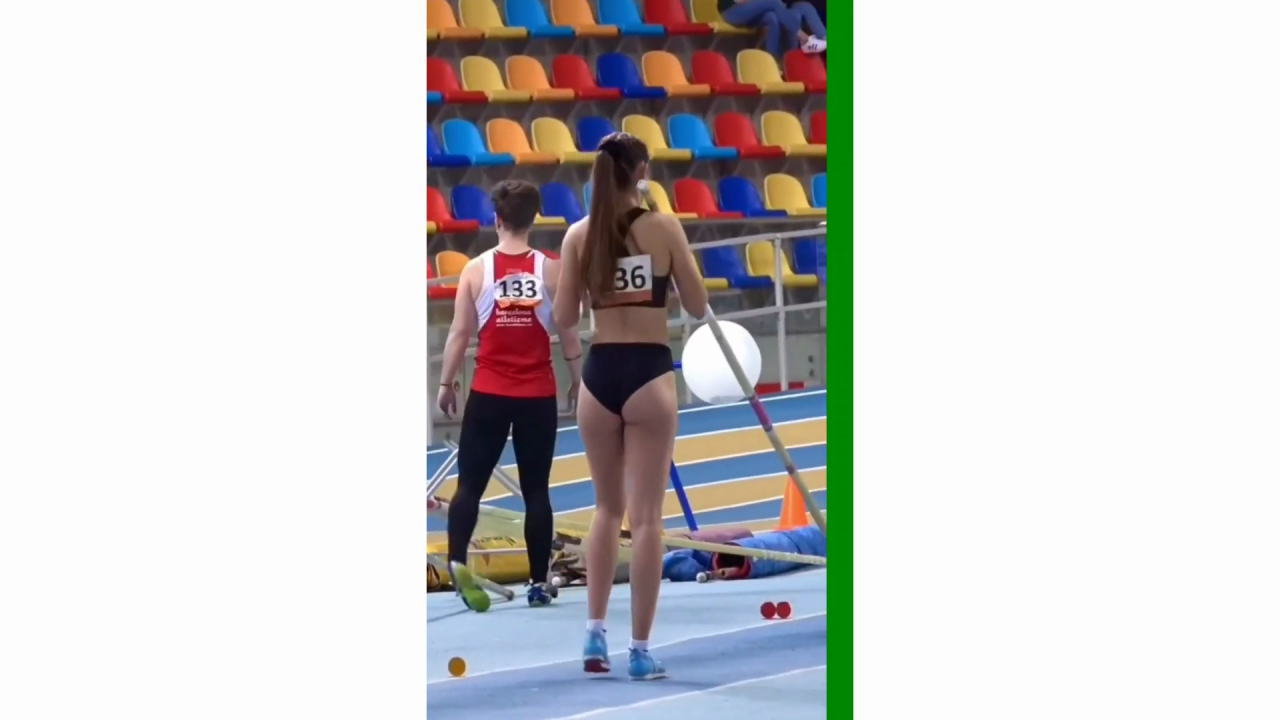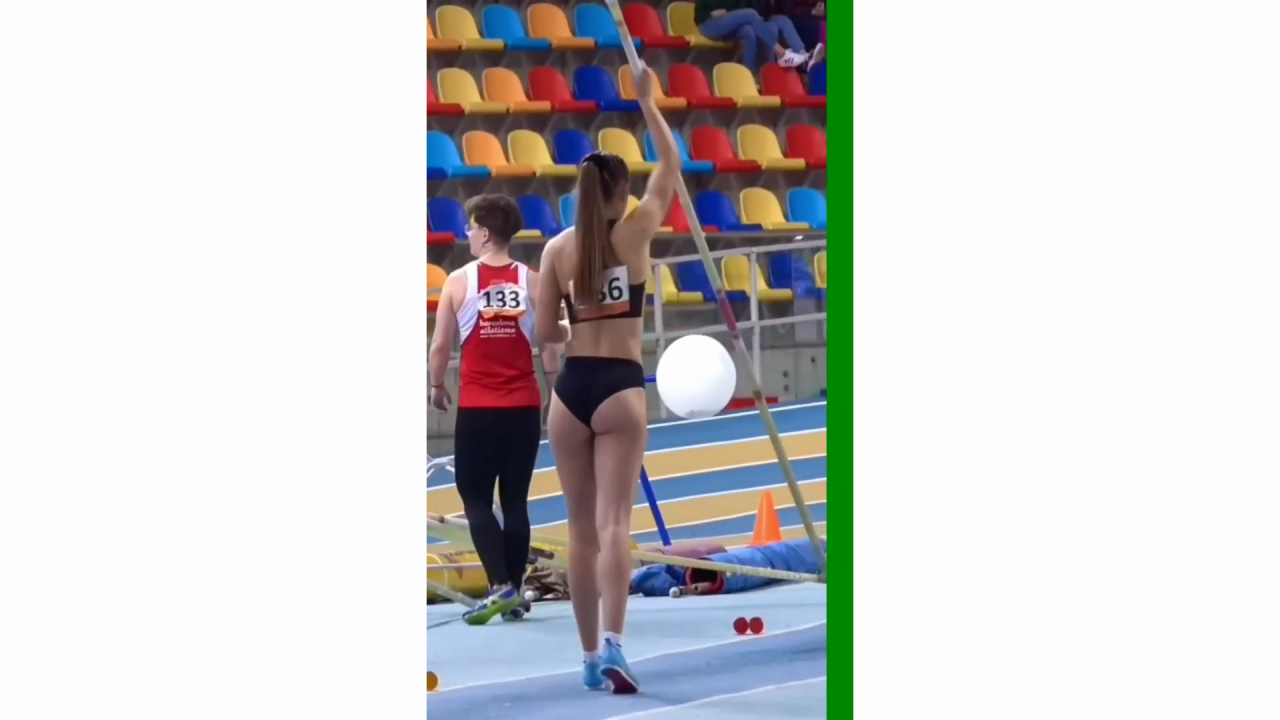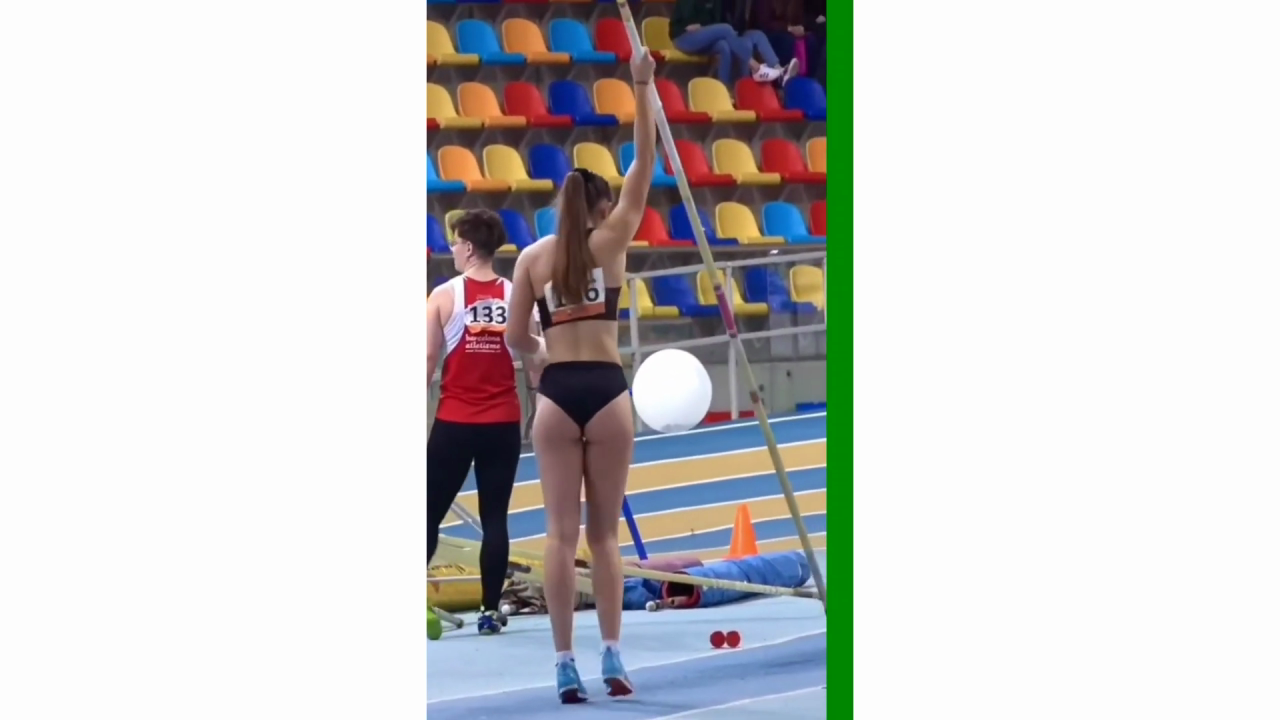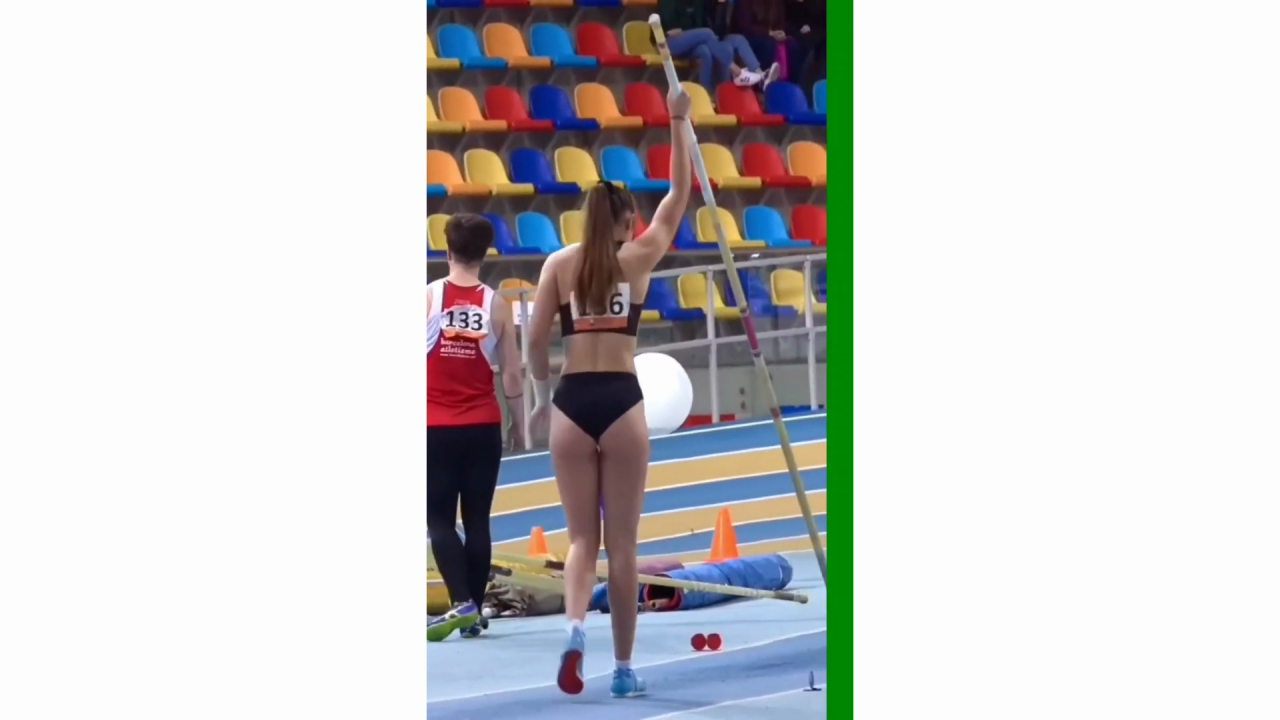
dt=0.5s
person 1, frame 1
left shoulder: (578, 234)
right shoulder: (663, 227)
left elbow: (563, 319)
right elbow: (698, 308)
left hip: (599, 375)
right hip: (650, 374)
left knee: (607, 508)
right knee: (645, 517)
left ankle: (594, 630)
right ankle: (640, 649)
person 1, frame 2
left shoulder: (557, 247)
right shoulder: (636, 231)
left elbow: (544, 332)
right elbow: (672, 165)
right wrist: (647, 100)
left hip: (571, 390)
right hip: (621, 389)
left knee: (582, 530)
right knee: (614, 523)
left ankle: (591, 658)
right ankle: (611, 644)
person 1, frame 3
left shoulder: (532, 256)
right shoulder: (612, 239)
left elbow: (517, 339)
right elbow: (644, 163)
right wrist: (641, 86)
left hip: (558, 396)
right hip: (607, 394)
left knee: (561, 532)
right knee: (604, 532)
left ankle: (566, 663)
right ankle: (610, 653)
person 1, frame 4
left shoulder: (558, 262)
right shoulder: (640, 254)
left elbow: (536, 340)
right elbow: (681, 193)
left wrist: (541, 393)
right wrist: (678, 122)
left hip: (572, 403)
right hip: (621, 403)
left knee: (581, 539)
right knee: (621, 543)
left ankle: (574, 631)
right ankle: (623, 668)
person 2, frame 1
left shoulder: (476, 270)
right shoulder: (550, 270)
left elbow: (459, 333)
right elbow: (568, 335)
left wrist: (446, 383)
right wrist: (577, 381)
left hip: (488, 394)
right hip: (538, 396)
left knee: (470, 485)
right knee: (536, 492)
left ankle: (458, 562)
right ankle: (539, 584)
person 2, frame 2
left shoulder: (459, 281)
right shoulder: (532, 282)
left elbow: (440, 345)
right elbow: (550, 348)
left wrist: (436, 386)
right wrist: (555, 393)
left hip: (477, 408)
right hip: (524, 407)
left knee: (477, 501)
right knee: (515, 502)
left ankle: (501, 587)
right ankle: (514, 594)
person 2, frame 3
left shoulder: (444, 295)
right shoulder: (516, 297)
left elbow: (427, 359)
left hip: (455, 422)
right hip: (503, 423)
left knee: (431, 511)
right knee: (494, 519)
right ankle: (490, 610)
person 2, frame 4
left shoulder: (426, 297)
right shoulder: (497, 305)
right elbow: (512, 373)
right wrist: (519, 420)
left hip: (436, 426)
right hip: (483, 426)
left knee: (440, 521)
right knee: (477, 521)
left ankle: (460, 603)
right ankle: (474, 610)
